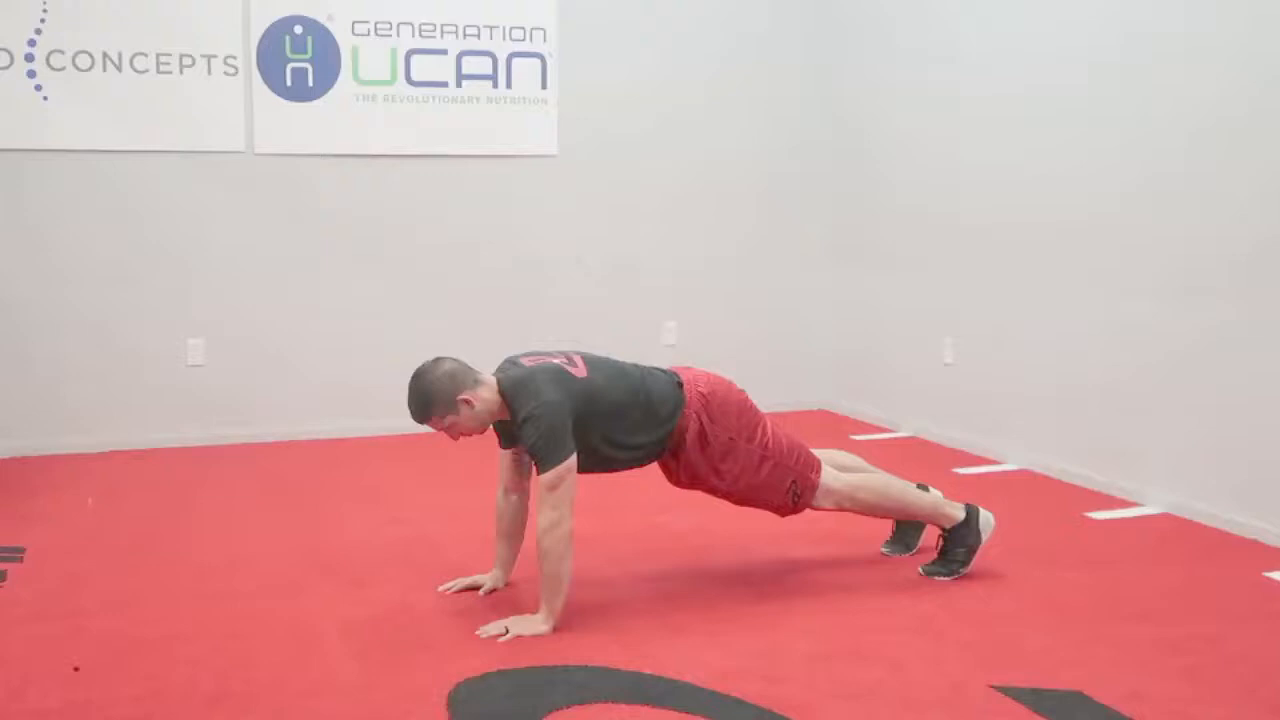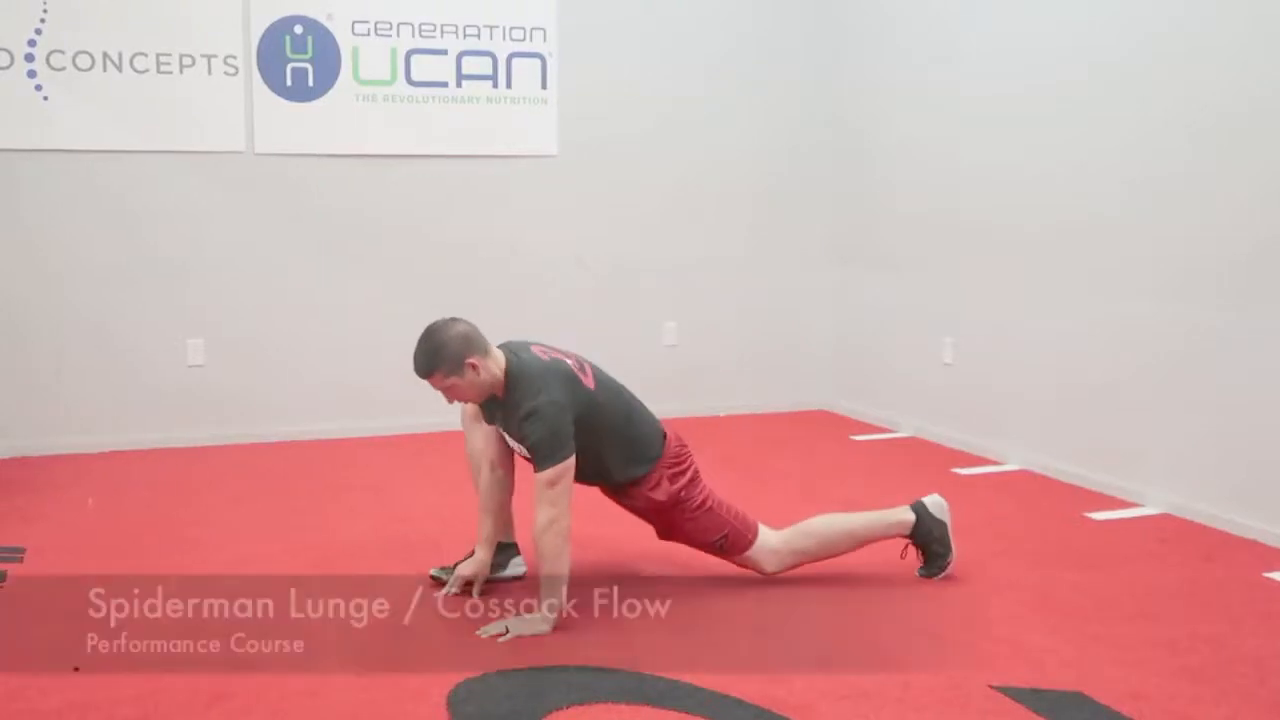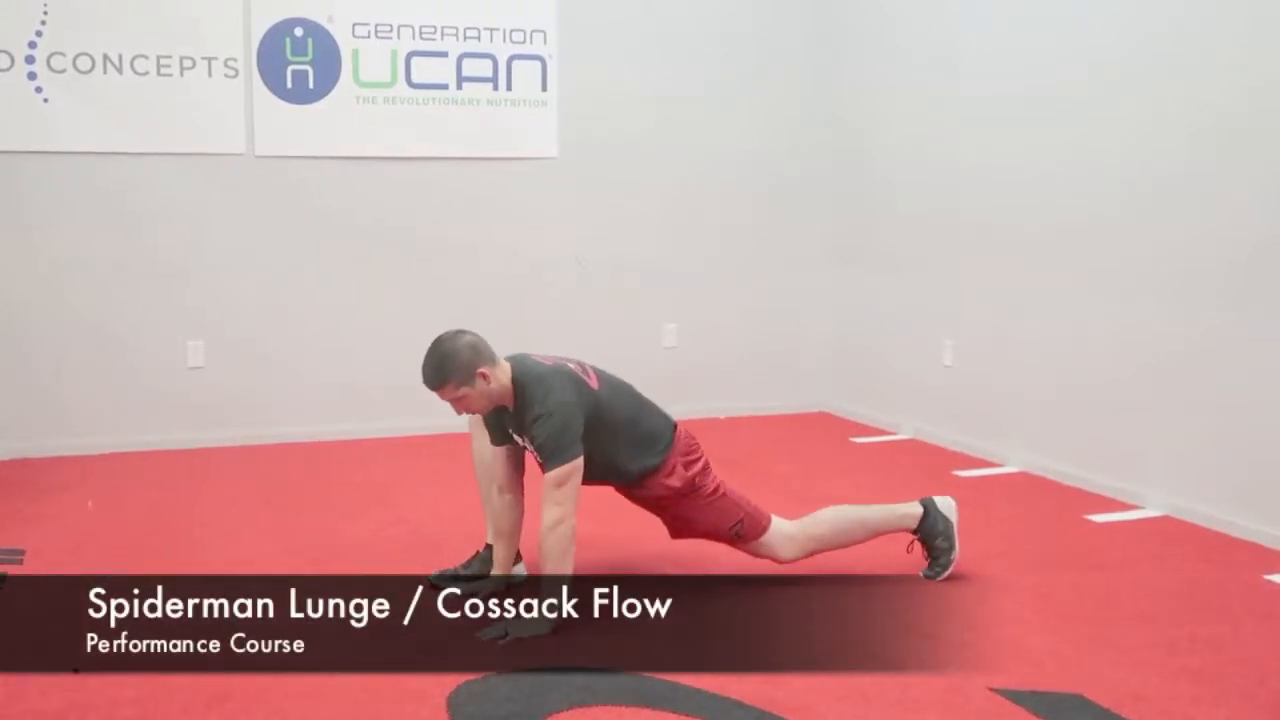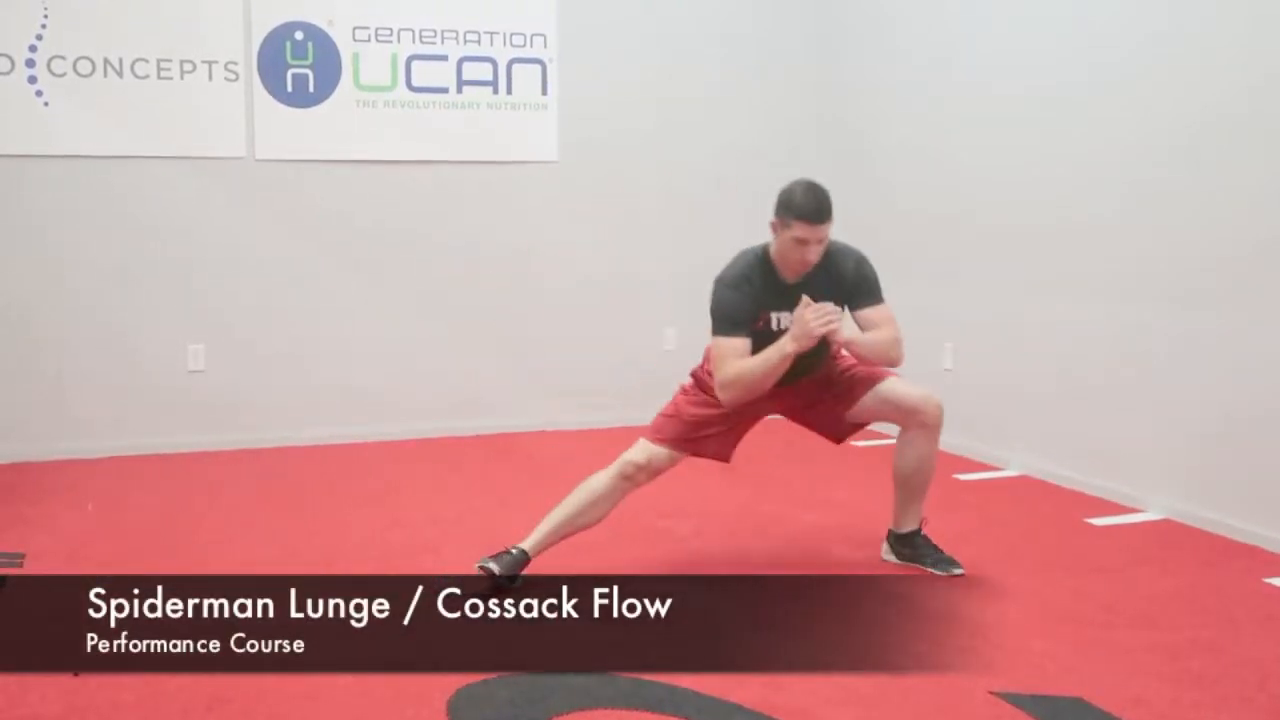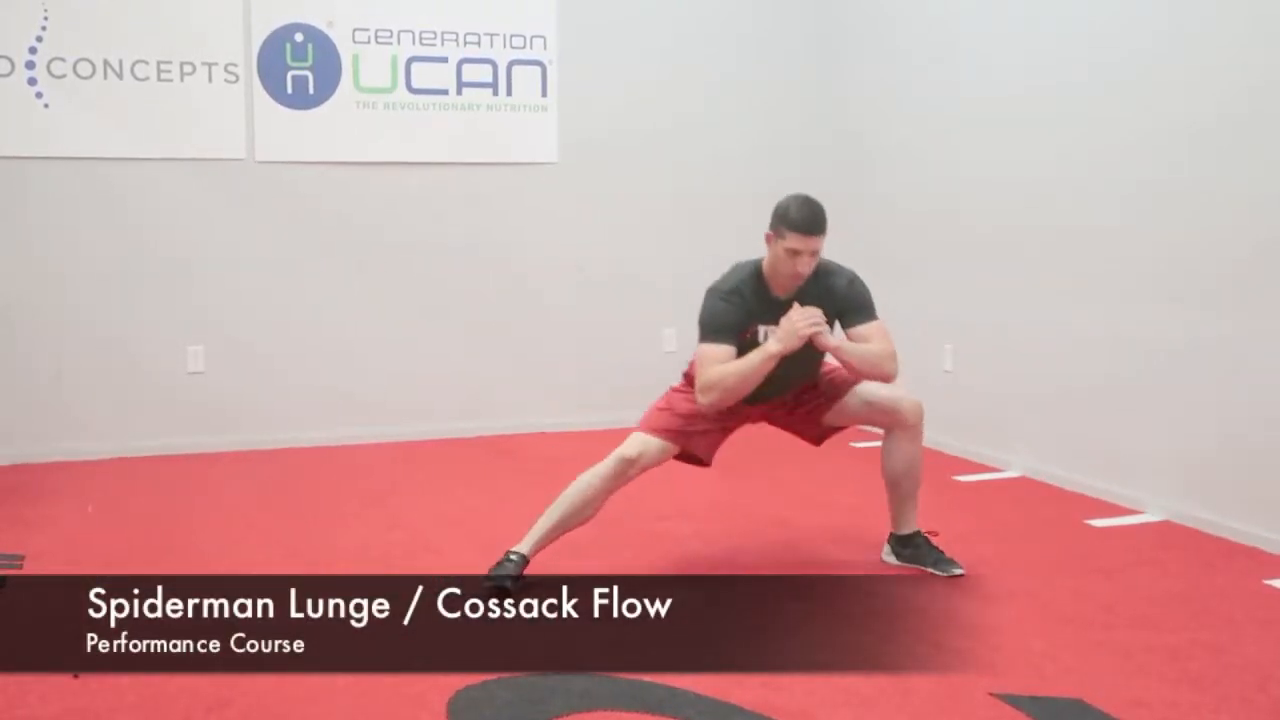
dt=1s
person 1, frame 1
left shoulder: (540, 408)
right shoulder: (505, 391)
left elbow: (555, 519)
right elbow: (512, 490)
left wrist: (546, 617)
right wrist: (499, 572)
left hip: (701, 420)
right hip: (679, 416)
left knee: (823, 490)
right knee: (803, 465)
left ankle: (960, 519)
right ankle: (917, 496)
person 1, frame 2
left shoulder: (542, 402)
right shoulder: (498, 368)
left elbow: (553, 517)
right elbow: (496, 466)
left wrist: (544, 615)
right wrist: (485, 552)
left hip: (654, 477)
right hip: (616, 458)
left knee: (773, 554)
right knee: (479, 424)
left ankle: (916, 518)
right ankle: (502, 555)
person 1, frame 3
left shoulder: (550, 403)
right shoulder: (496, 396)
left elbow: (560, 517)
right elbow: (504, 487)
right wrist: (502, 570)
left hip: (663, 467)
right hip: (609, 457)
left knee: (785, 543)
right knee: (487, 443)
left ankle: (925, 516)
right ankle: (492, 560)
person 1, frame 4
left shoulder: (849, 267)
right shoulder: (737, 281)
left elbow: (892, 350)
right elbow: (730, 388)
left wrist: (846, 333)
right wrist: (793, 342)
left hip: (818, 374)
right hip: (735, 383)
left knee: (925, 409)
right knee: (636, 466)
left ankle: (904, 537)
right ankle: (521, 554)
person 1, frame 5
left shoulder: (841, 285)
right shoulder: (729, 293)
left elbow: (886, 367)
right elbow: (710, 395)
left wrist: (828, 341)
right wrist: (777, 346)
left hip: (798, 387)
right hip: (715, 388)
left knee: (905, 410)
right knee: (628, 459)
left ankle: (906, 540)
right ankle: (519, 557)
